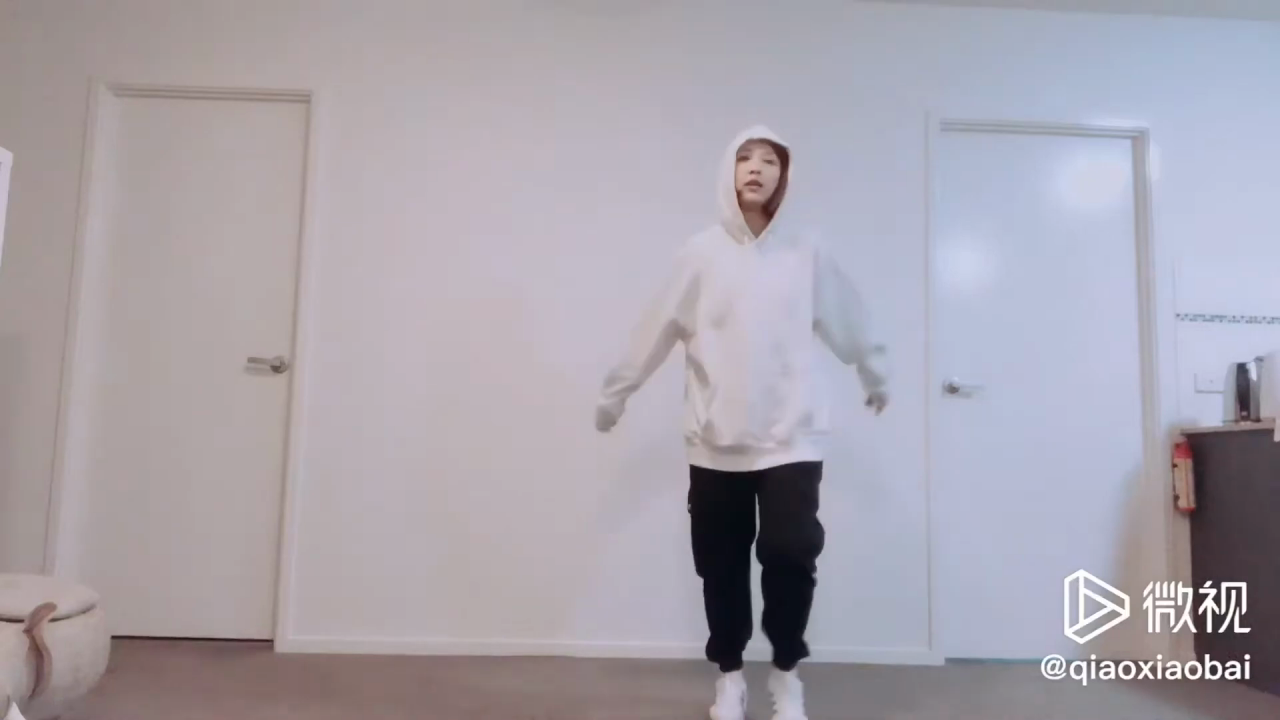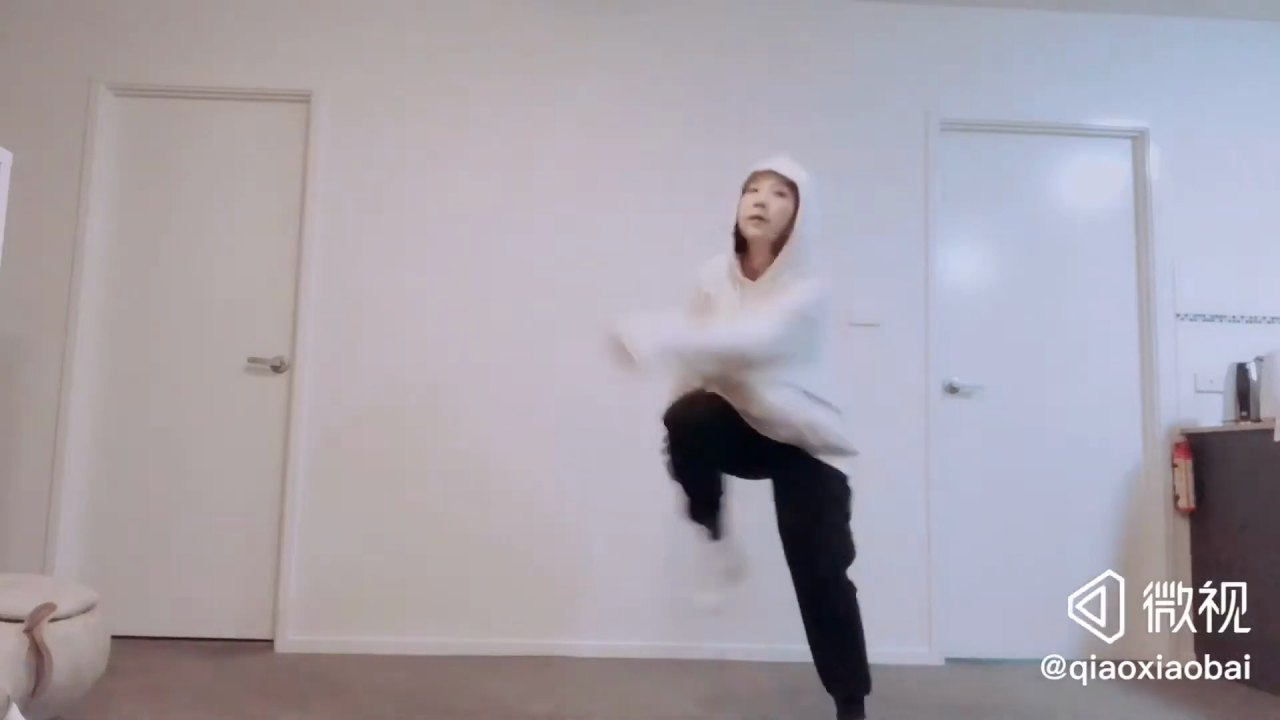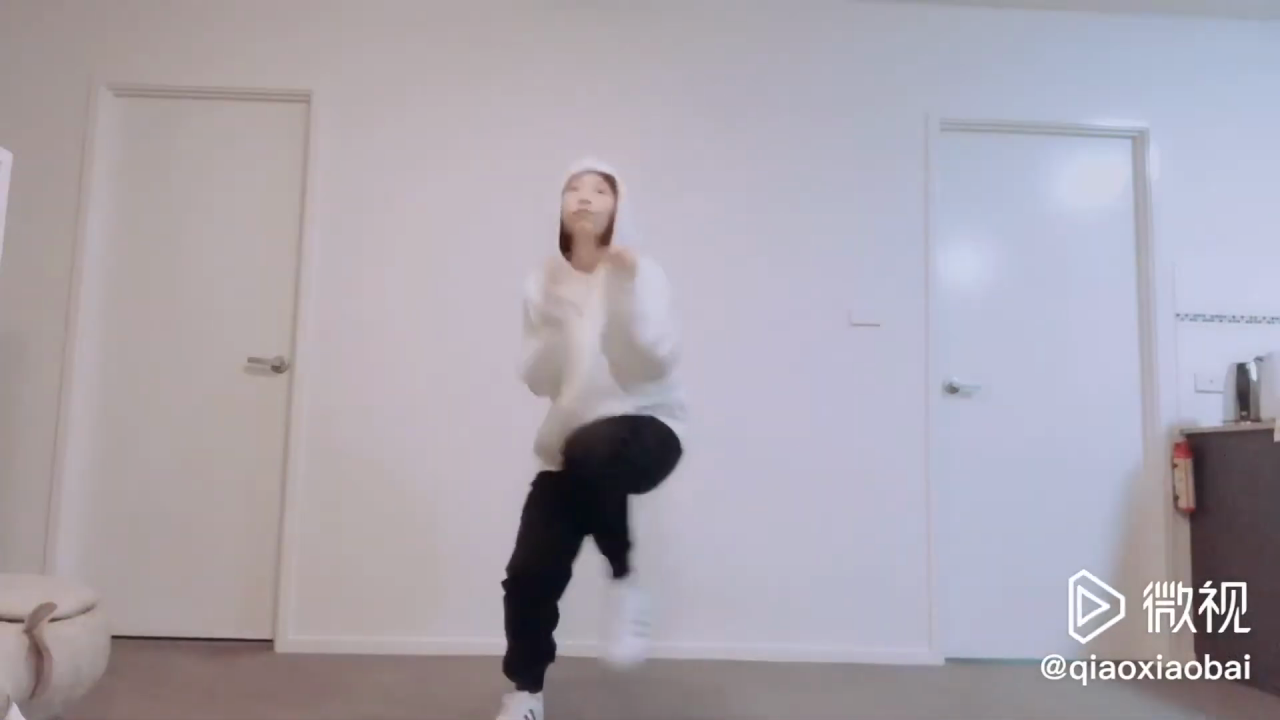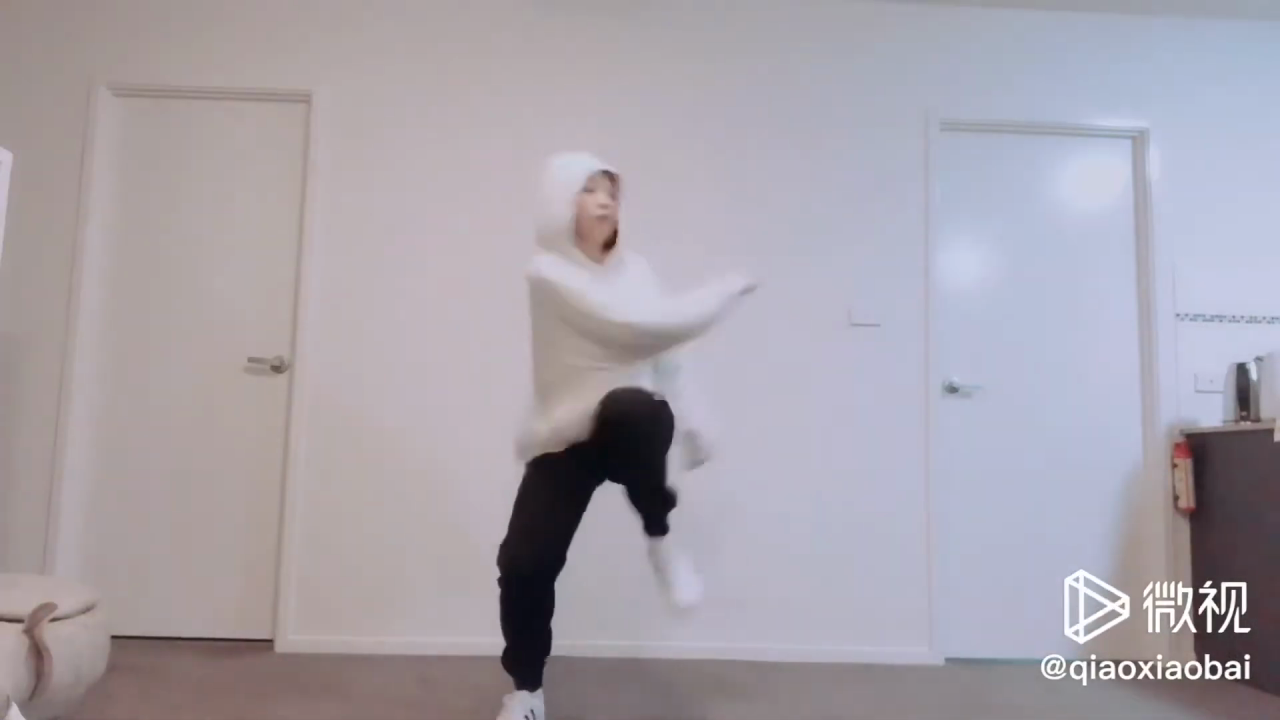
dt=0.5s
person 1, frame 1
left shoulder: (808, 256)
right shoulder: (702, 255)
left elbow: (850, 325)
right elbow: (656, 333)
left wrist: (876, 378)
right wrist: (614, 396)
left hip: (790, 441)
right hip: (717, 443)
left knee: (790, 554)
right knee: (721, 564)
left ankle: (784, 667)
right ankle: (730, 672)
person 1, frame 2
left shoulder: (805, 290)
right shoulder: (714, 282)
left elbow: (750, 338)
left wrist: (649, 338)
left hip: (809, 446)
right hip: (729, 420)
left knee: (823, 582)
right knee: (686, 421)
right ankle: (717, 536)
person 1, frame 3
left shoulder: (642, 275)
right shoulder: (540, 287)
left elbow: (652, 361)
right elbow: (536, 376)
left wrist: (625, 286)
right wrist: (548, 333)
left hip: (643, 428)
right hip: (566, 452)
left knee: (592, 444)
right knee: (530, 578)
left ankle: (625, 580)
person 1, frame 4
left shoulder: (633, 269)
right shoulder: (550, 273)
left elbow: (659, 350)
right elbow: (638, 326)
left wrist: (692, 421)
right wrist: (724, 291)
left hip: (635, 418)
right hip: (562, 439)
left knee: (631, 414)
right knee: (524, 565)
left ankle: (660, 537)
